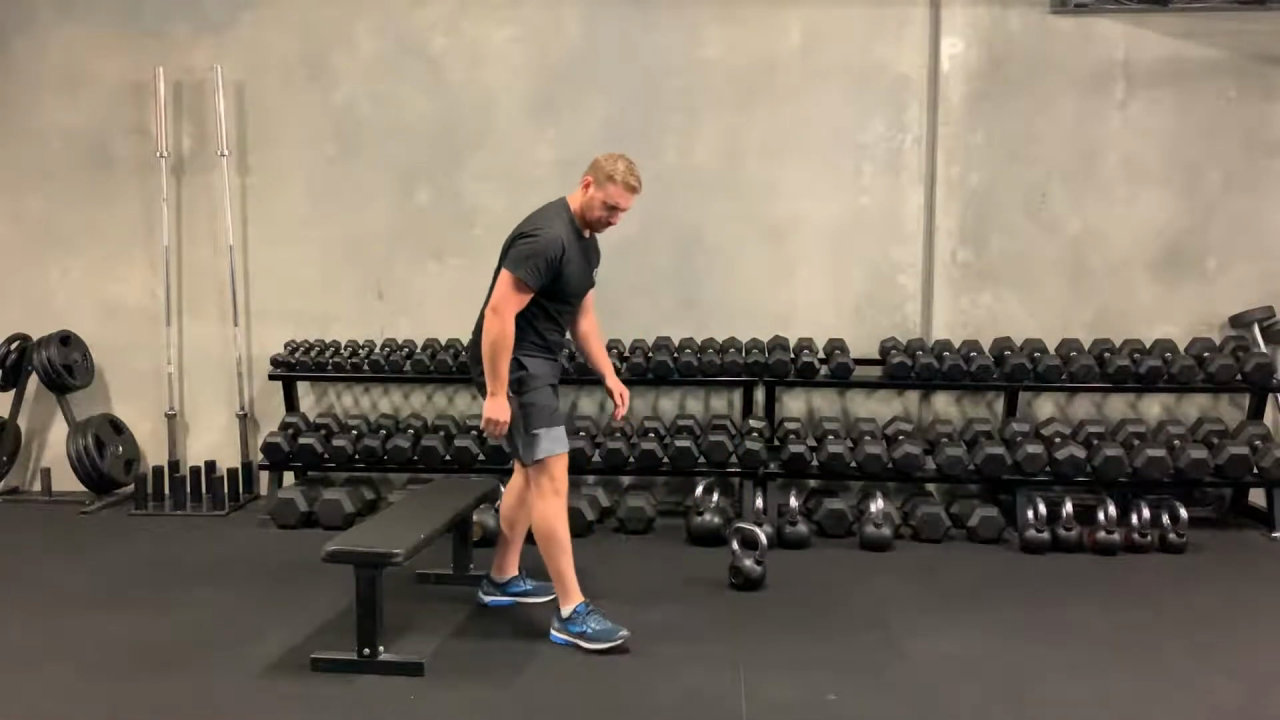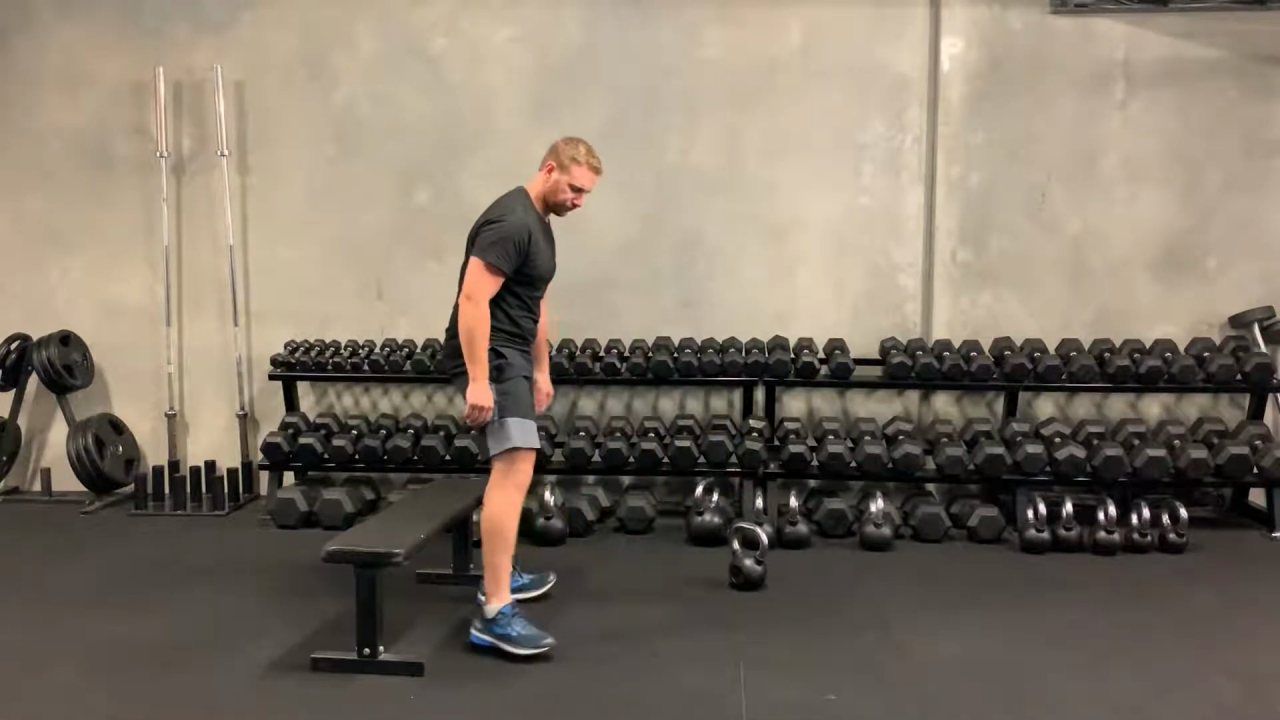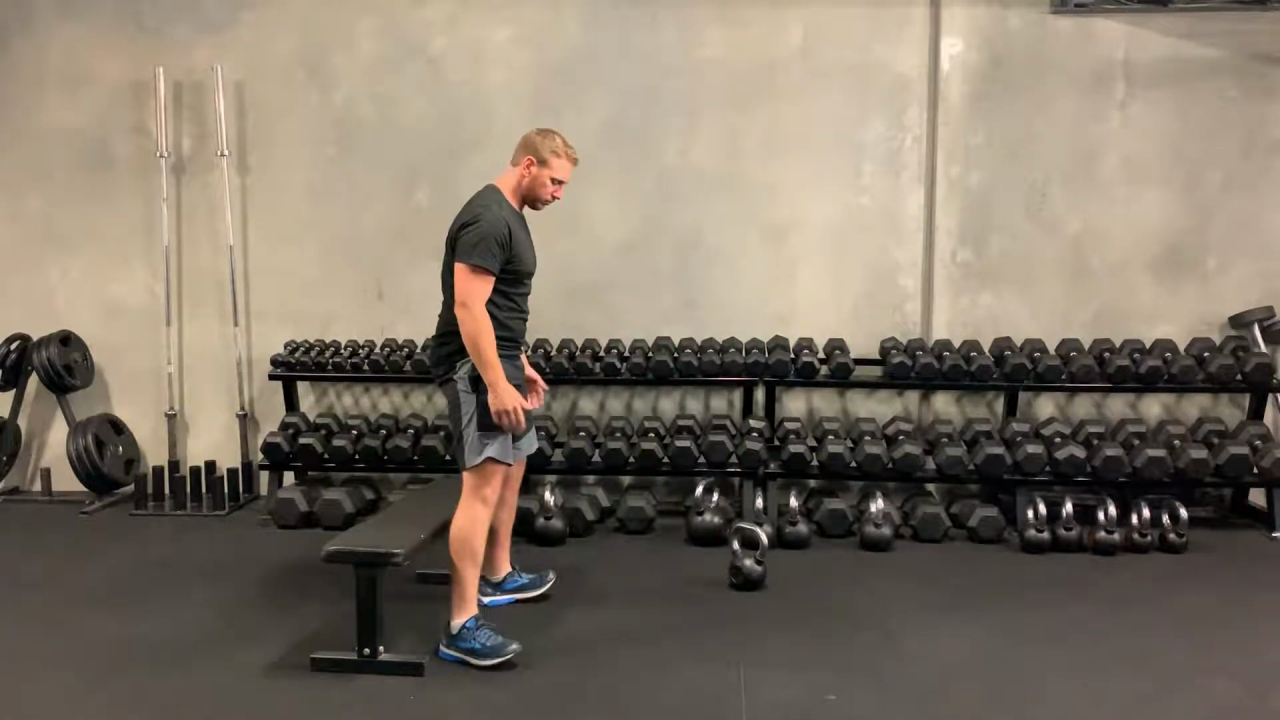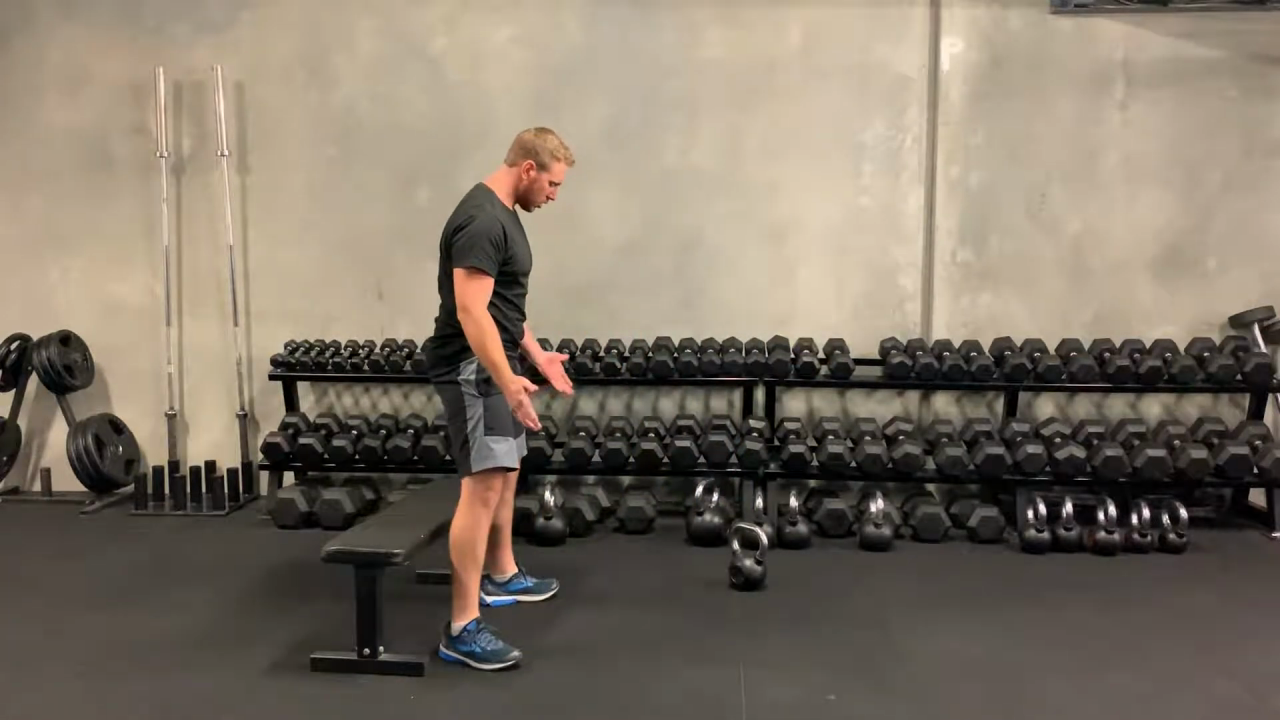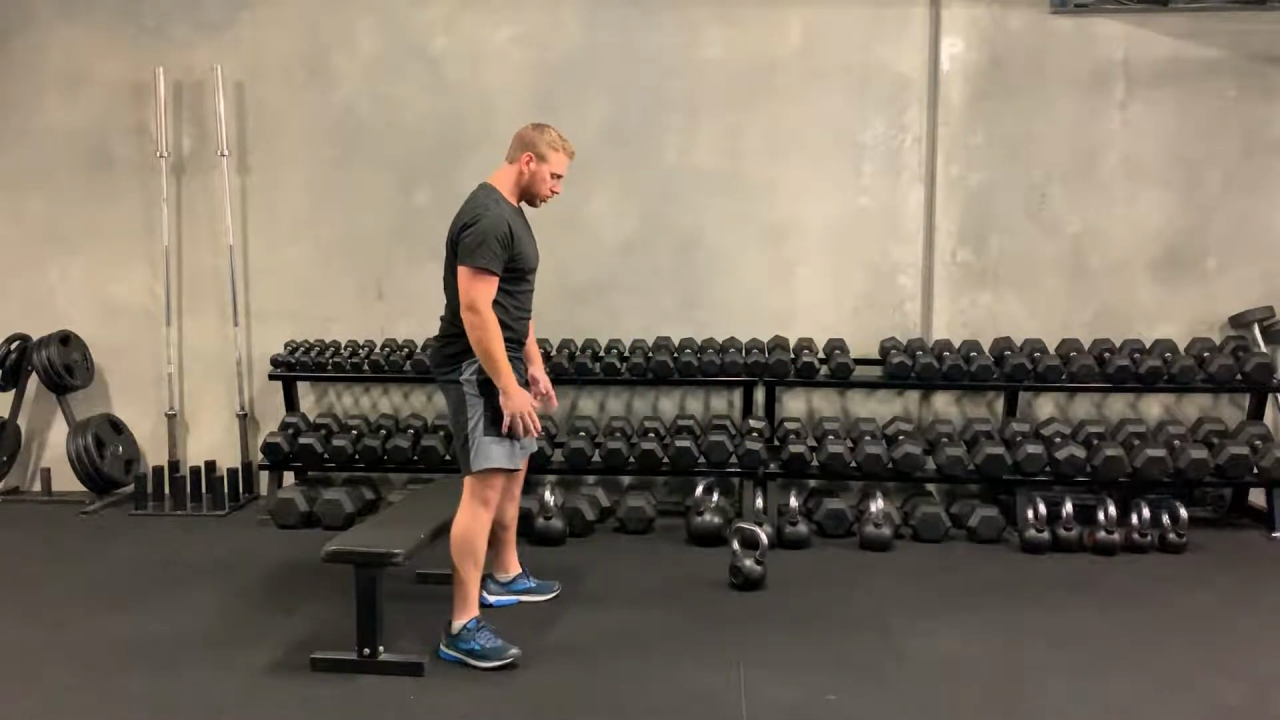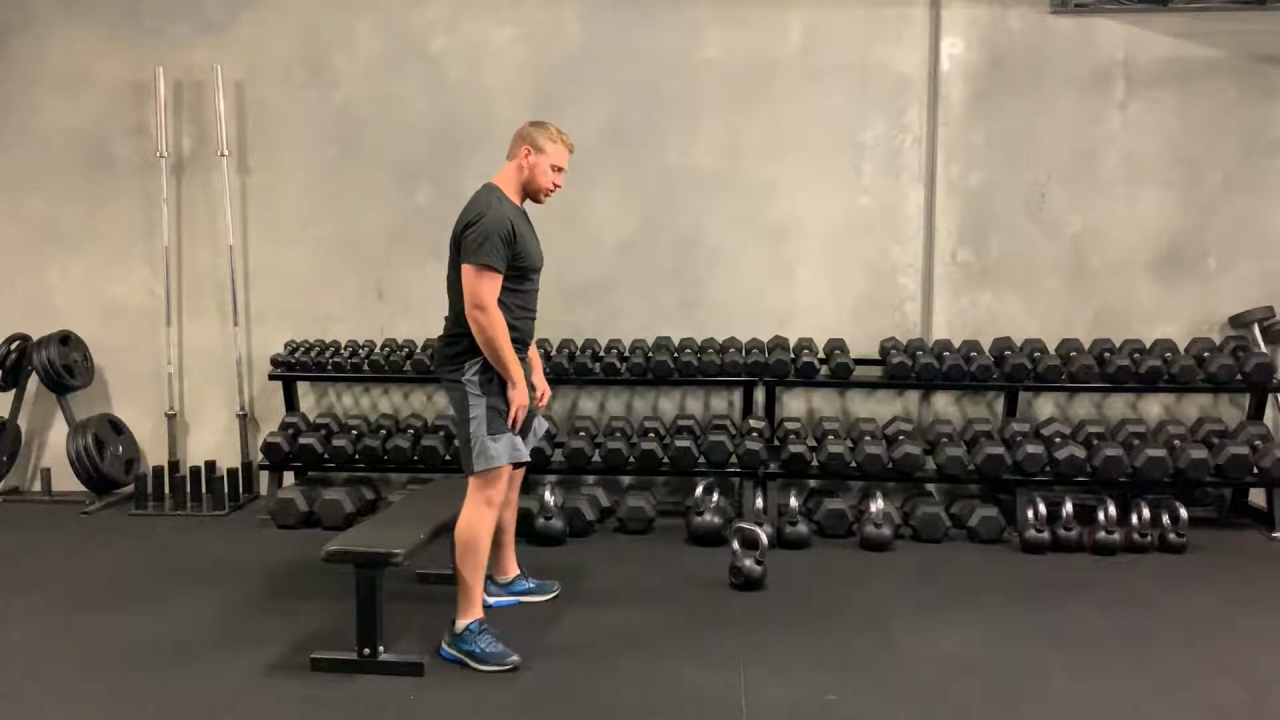
dt=0.3s
person 1, frame 1
left shoulder: (586, 241)
right shoulder: (546, 237)
left elbow: (581, 315)
right elbow: (498, 315)
left wrist: (609, 375)
right wrist: (496, 395)
left hip: (537, 360)
right hip: (513, 363)
left knee: (532, 471)
right knee: (552, 479)
left ankle: (502, 577)
right ankle: (571, 611)
person 1, frame 2
left shoulder: (539, 224)
right shoulder: (510, 222)
right elbow: (473, 300)
left wrist: (543, 370)
right wrist: (478, 379)
left hip: (511, 357)
right hip: (489, 359)
left knee: (517, 463)
right knee: (512, 469)
left ankle: (502, 574)
right ankle: (496, 611)
person 1, frame 3
left shoulder: (511, 217)
right shoulder: (487, 220)
right elbow: (468, 307)
left wrist: (520, 367)
right wrist: (497, 384)
left hip: (499, 362)
right hip: (473, 367)
left knee: (511, 469)
right knee: (483, 484)
left ankle: (497, 575)
right ankle: (461, 626)
person 1, frame 4
left shoulder: (502, 214)
right shoulder: (481, 220)
right elbow: (471, 311)
left wrist: (537, 355)
right wrist: (508, 383)
left hip: (493, 365)
right hip: (473, 369)
left knee: (505, 474)
right knee: (484, 487)
left ankle: (502, 576)
right ankle: (462, 628)
person 1, frame 5
left shoulder: (509, 213)
right shoulder: (487, 219)
right elbow: (476, 311)
left wrist: (534, 366)
right wrist: (508, 388)
left hip: (502, 364)
right hip: (477, 369)
left knee: (512, 472)
right knee: (485, 486)
left ankle: (505, 575)
right ankle: (462, 627)
person 1, frame 6
left shoulder: (513, 214)
right shoulder: (491, 217)
right elbow: (481, 310)
left wrist: (535, 369)
right wrist: (516, 380)
left hip: (505, 365)
right hip: (480, 369)
left knee: (511, 475)
right knee: (488, 487)
left ankle: (504, 577)
right ankle: (466, 628)
